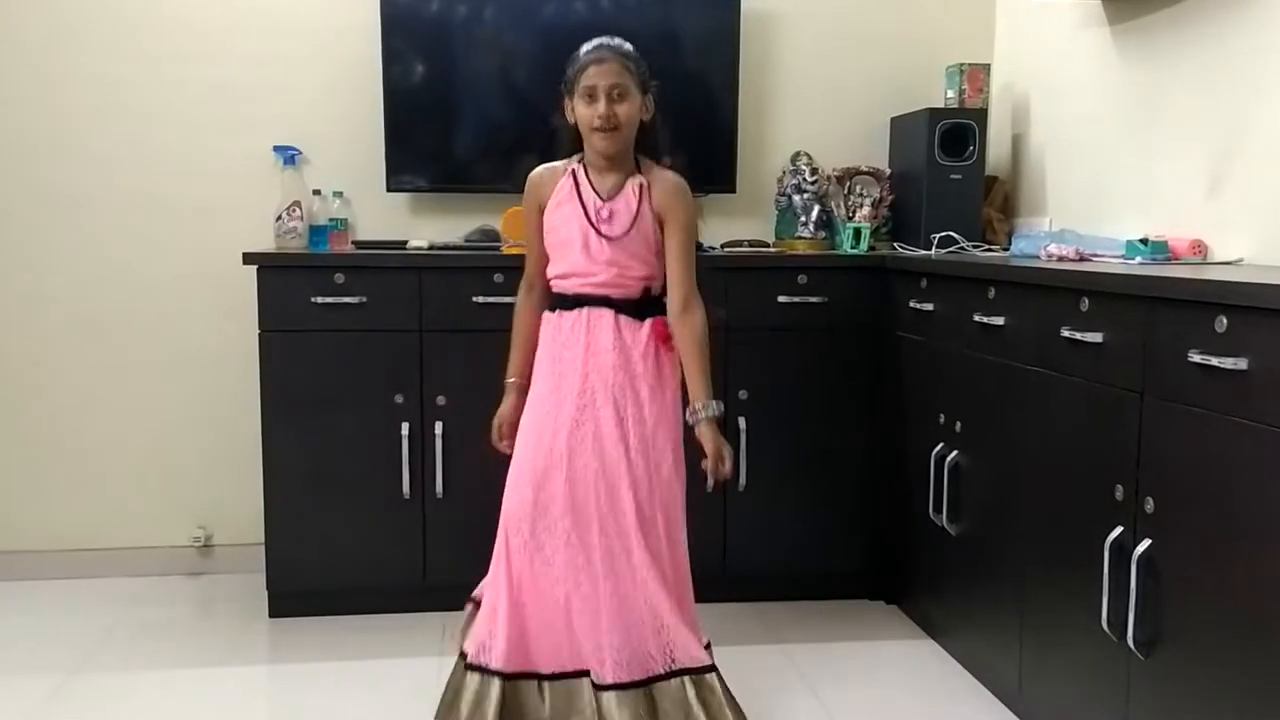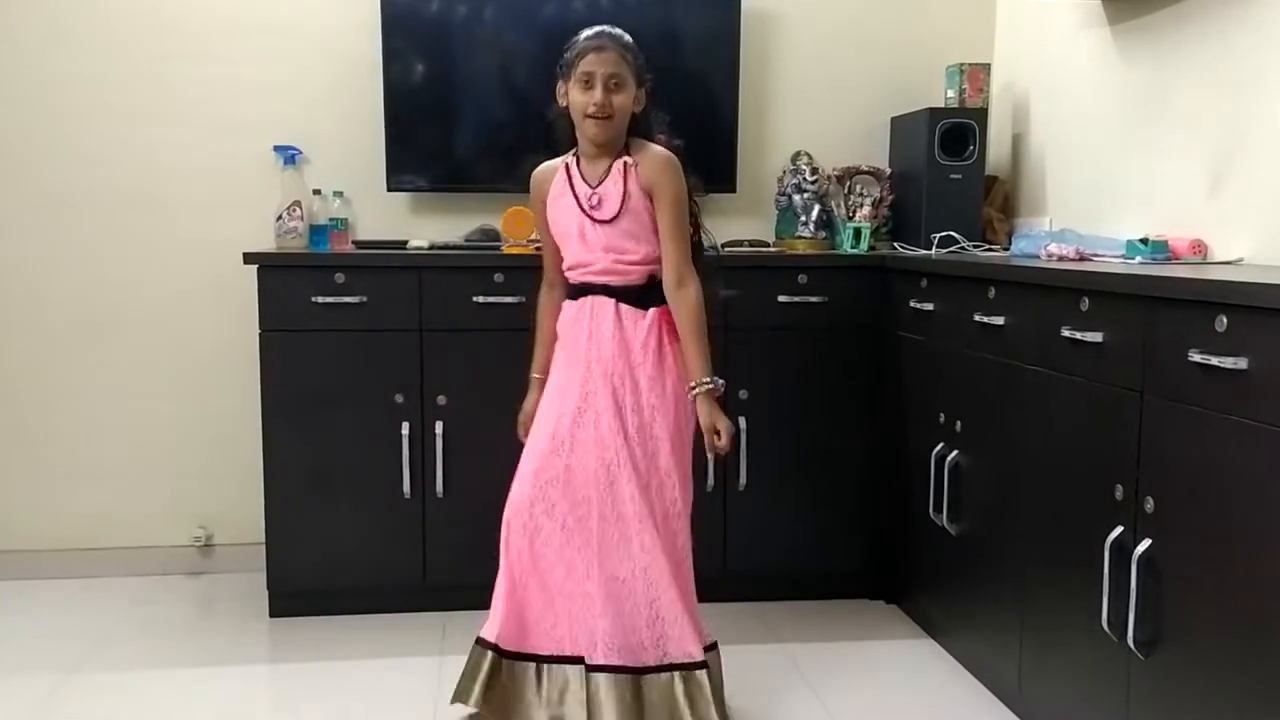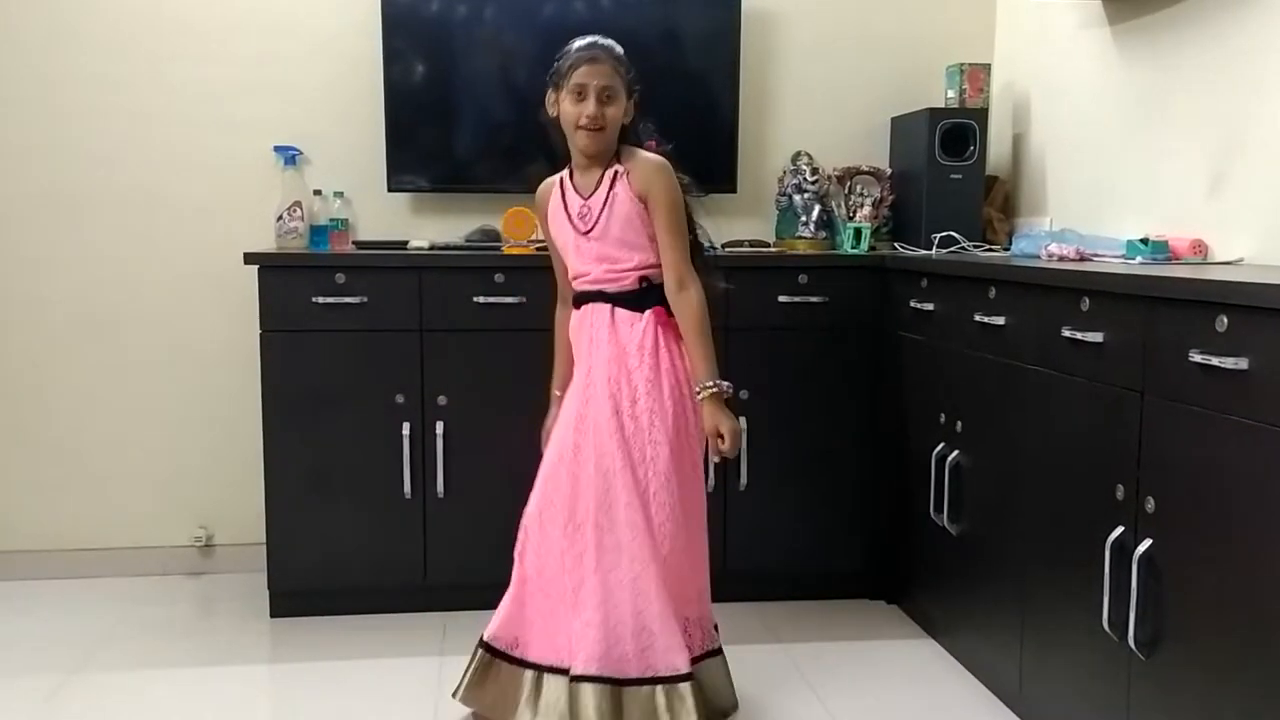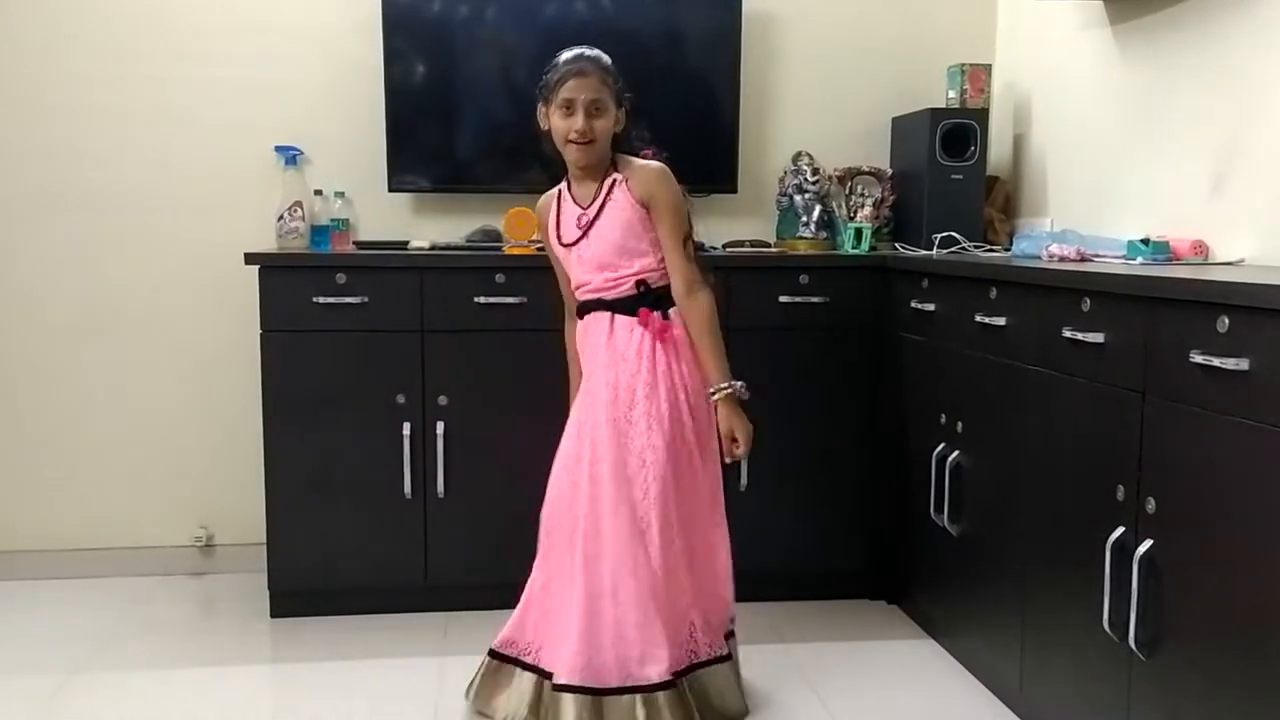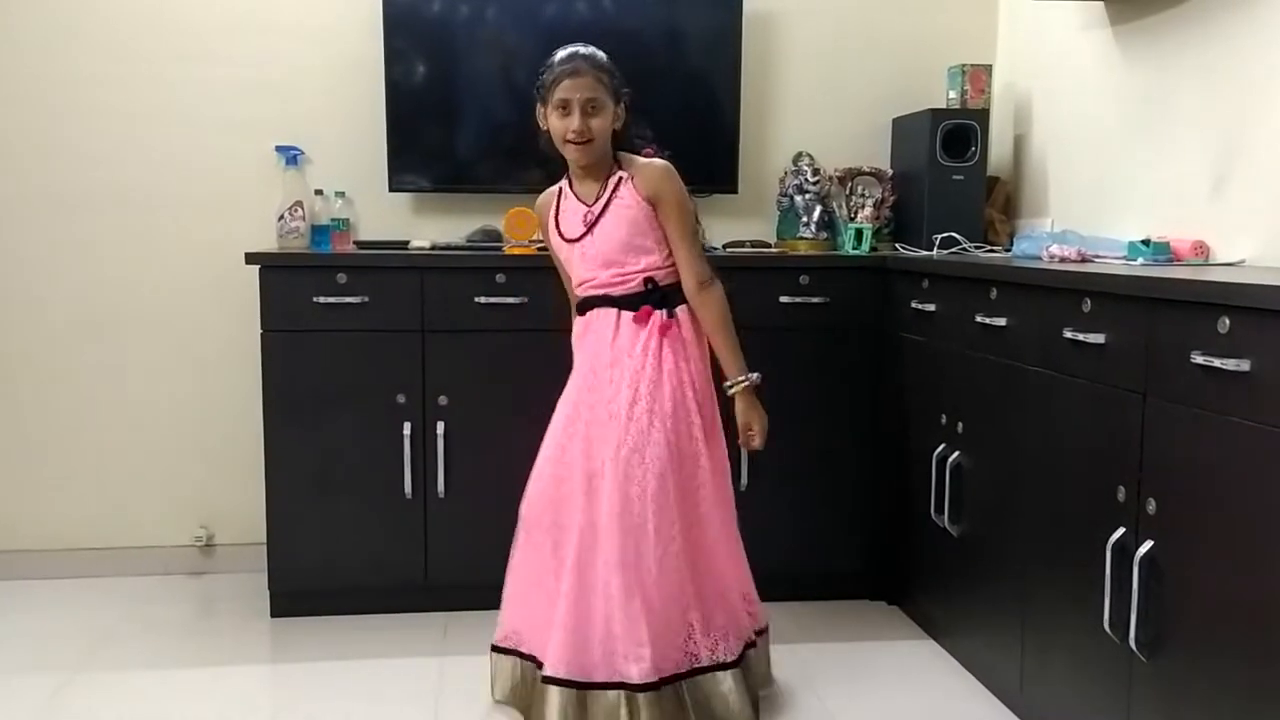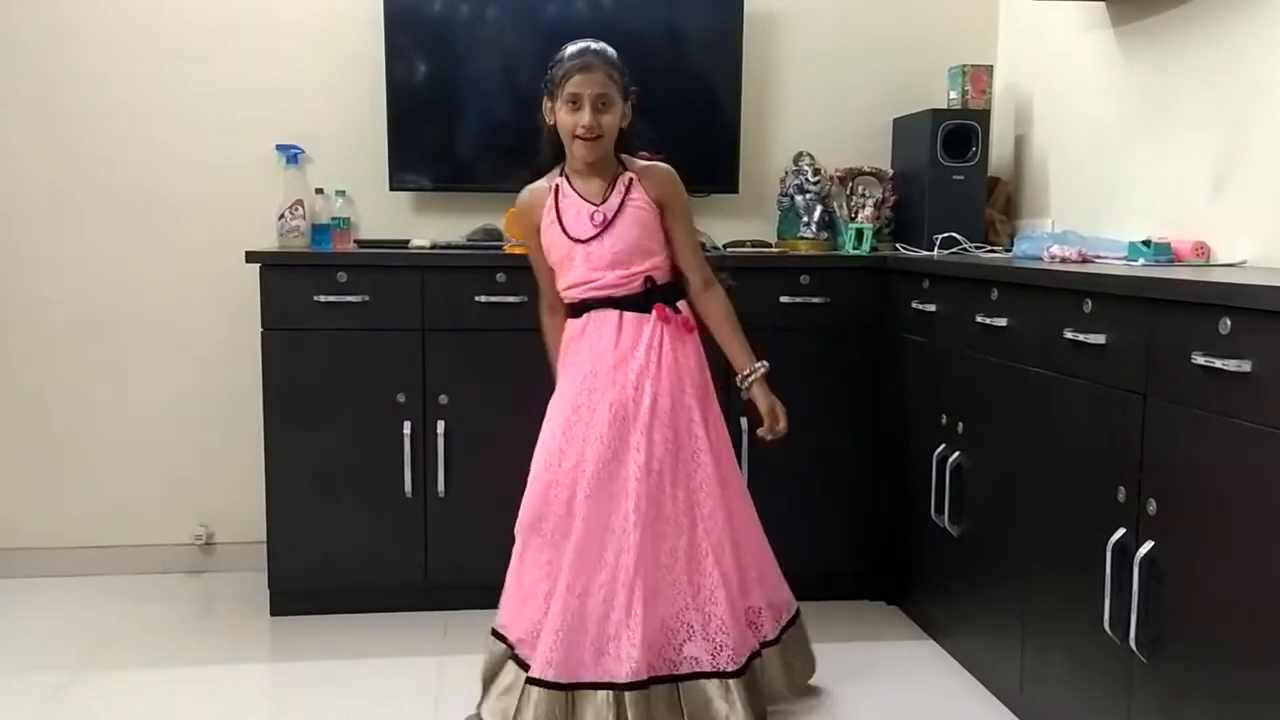
dt=0.1s
person 1, frame 1
left shoulder: (667, 191)
right shoulder: (546, 182)
left elbow: (683, 307)
right elbow: (534, 290)
left wrist: (703, 414)
right wrist: (515, 389)
left hip: (638, 370)
right hip: (563, 367)
left knee: (639, 528)
right knee: (542, 521)
person 1, frame 2
left shoulder: (656, 166)
right shoulder: (547, 180)
left elbow: (681, 280)
left wrist: (704, 390)
right wrist: (538, 383)
left hip: (647, 352)
right hip: (581, 357)
left knee: (643, 515)
right knee: (549, 508)
person 1, frame 3
left shoulder: (650, 173)
right shoulder: (550, 194)
left elbow: (682, 283)
left wrist: (709, 393)
right wrist: (560, 395)
left hip: (650, 358)
right hip: (592, 364)
left knee: (645, 522)
right knee: (567, 517)
person 1, frame 4
left shoulder: (647, 179)
right shoulder: (549, 205)
left elbow: (689, 288)
left wrist: (723, 393)
right wrist: (581, 397)
left hip: (656, 361)
right hip: (599, 368)
left knee: (650, 521)
right knee: (584, 523)
person 1, frame 5
left shoulder: (654, 178)
right shoulder: (549, 205)
left elbow: (701, 284)
left wrist: (741, 386)
right wrist: (583, 395)
left hip: (659, 359)
right hip: (597, 368)
left knee: (654, 520)
right knee: (566, 514)
person 1, frame 6
left shoulder: (658, 183)
right shoulder: (536, 201)
left elbow: (701, 284)
right elbow: (555, 311)
left wrist: (753, 378)
right wrist: (567, 393)
left hip: (661, 361)
right hip: (587, 371)
left knee: (672, 519)
right knee: (563, 519)
